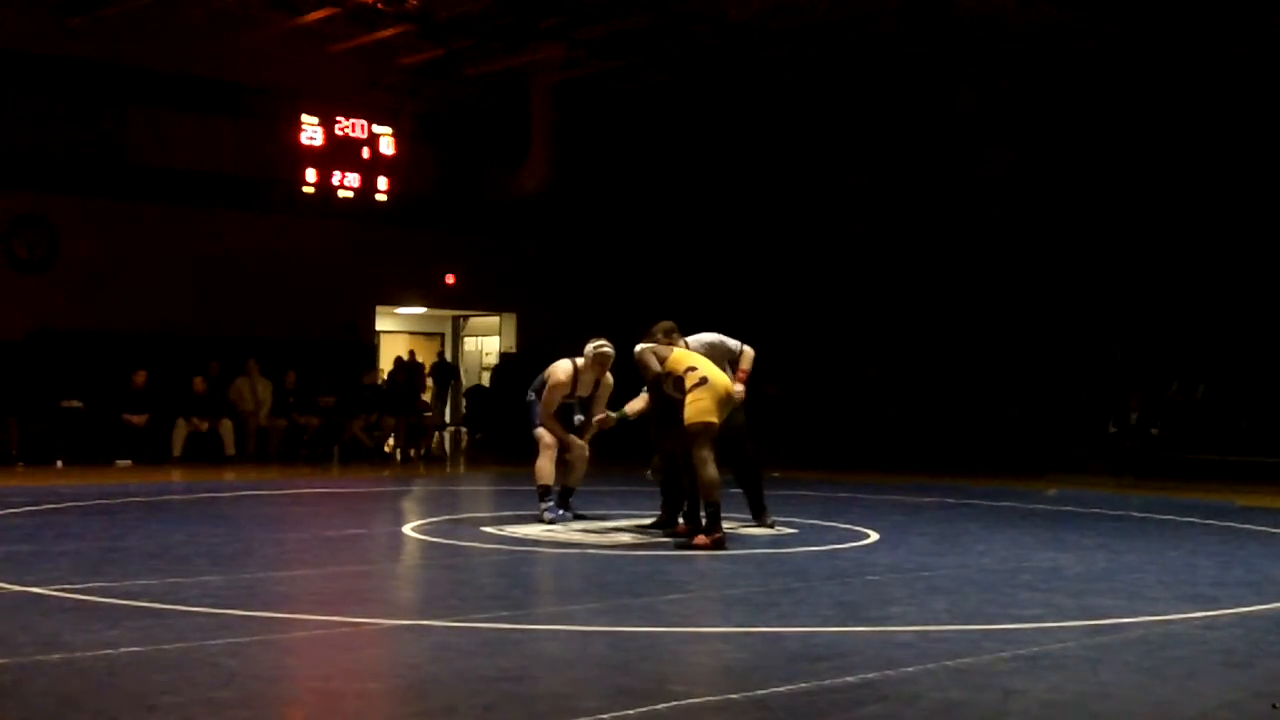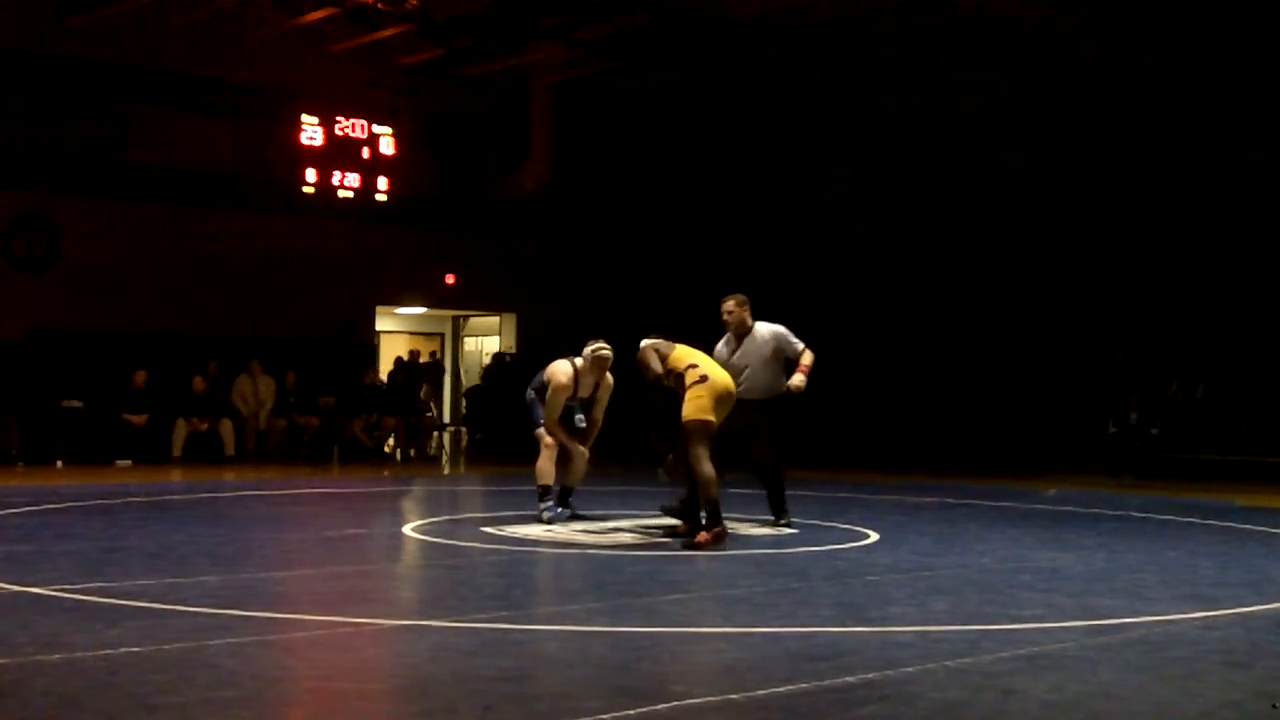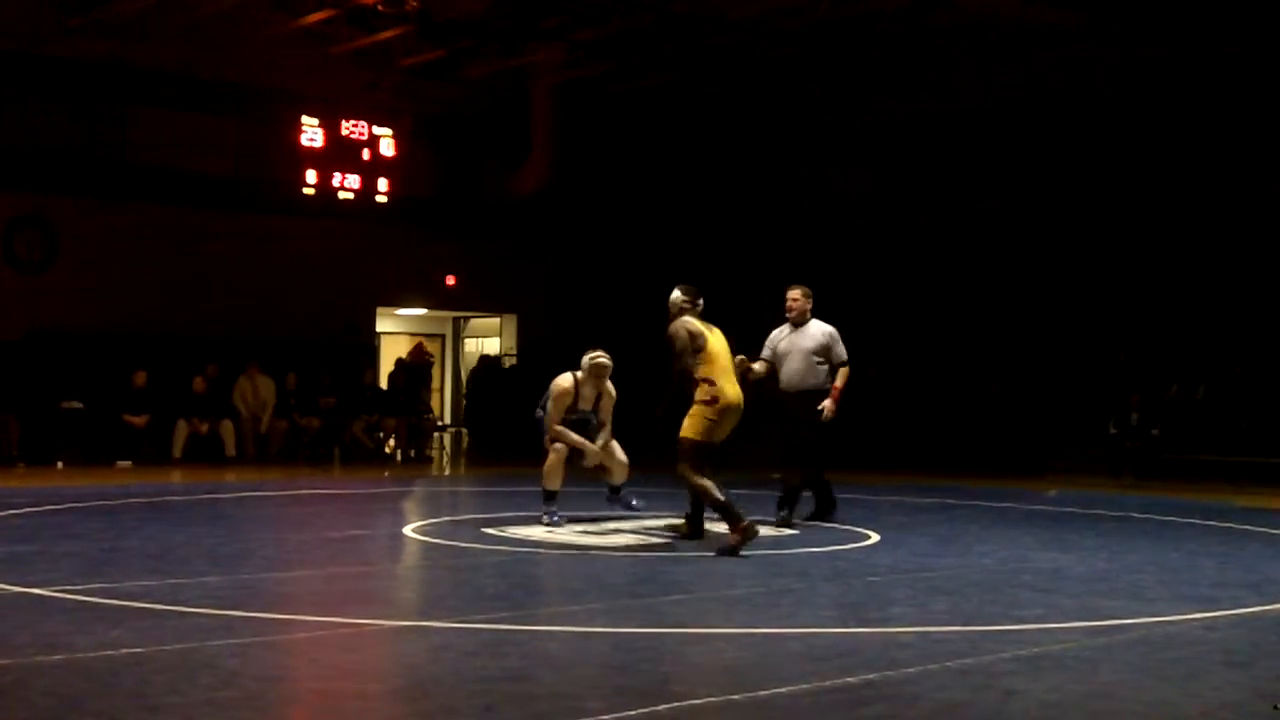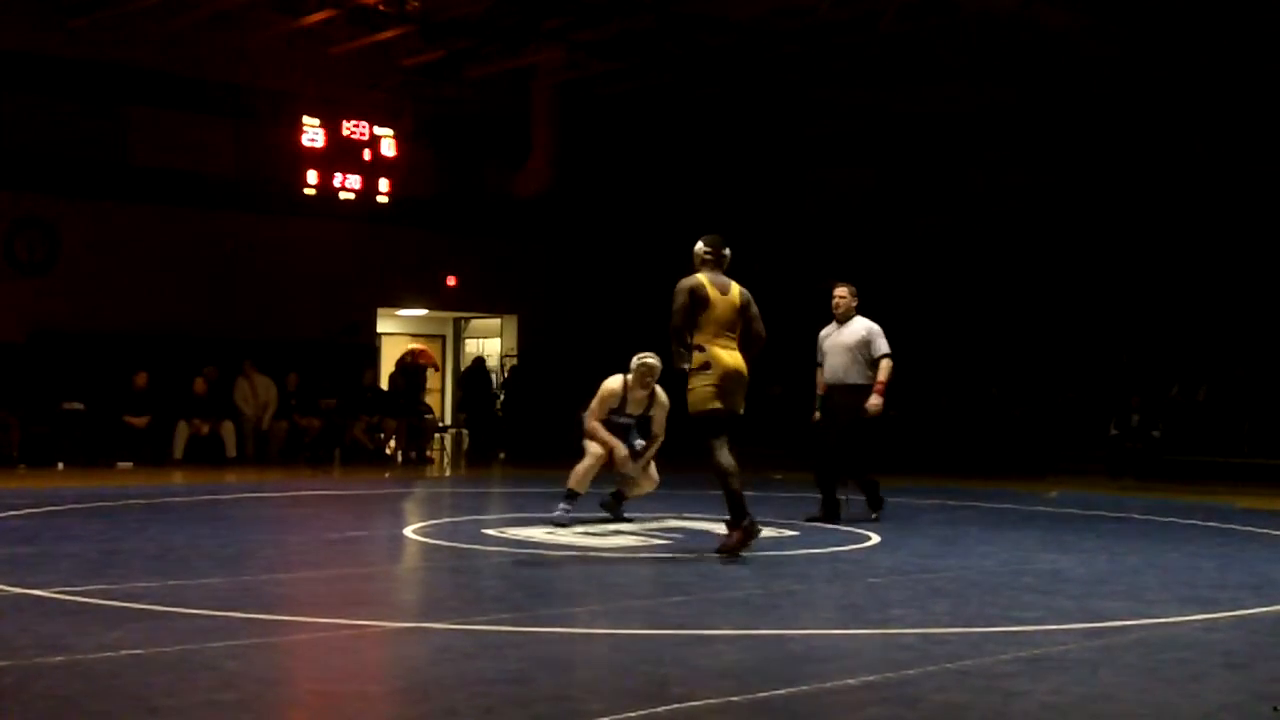
dt=0.4s
person 1, frame 1
left shoulder: (643, 353)
right shoulder: (671, 354)
left elbow: (656, 374)
left hip: (703, 384)
right hip: (723, 386)
left knee: (701, 455)
right knee: (691, 453)
left ankle: (714, 532)
right ankle: (693, 522)
person 1, frame 2
left shoulder: (646, 350)
right shoulder: (680, 352)
left elbow: (657, 376)
left hip: (705, 383)
right hip: (726, 383)
left knee: (698, 454)
right knee: (688, 452)
left ankle: (715, 526)
right ankle: (692, 522)
person 1, frame 3
left shoulder: (678, 326)
right shoulder: (714, 331)
left elbow: (685, 368)
left hip: (712, 398)
right hip: (734, 399)
left knee: (686, 469)
right knee: (698, 462)
left ankle: (738, 523)
right ankle: (694, 523)
person 1, frame 4
left shoulder: (688, 284)
right shoulder: (741, 292)
left elbow: (678, 328)
right elbow: (758, 336)
left wrist: (681, 359)
left hip: (706, 367)
right hip: (736, 368)
left knee: (716, 445)
right knee: (721, 445)
left ankle: (743, 519)
right ankle: (736, 522)
person 2, frame 1
left shoulder: (710, 342)
left elbow: (747, 352)
left wrist: (739, 381)
left knee: (745, 459)
right knee: (670, 459)
left ankle: (760, 512)
right ankle: (669, 515)
person 2, frame 2
left shoulder: (774, 333)
right shoulder: (722, 348)
left elbow: (806, 352)
left wrist: (801, 373)
left hip: (770, 406)
right hip: (737, 406)
left knee: (765, 460)
left ankle: (780, 511)
person 2, frame 3
left shoulder: (826, 331)
right shoulder: (778, 335)
left elbow: (842, 367)
right elbow: (762, 368)
left wrist: (833, 397)
right wrist: (747, 367)
left hip: (814, 401)
right hip: (789, 401)
left knee: (802, 456)
right knee: (810, 458)
left ankle: (785, 509)
right ankle: (825, 505)
person 2, frame 4
left shoulder: (868, 328)
right shoulder: (826, 333)
left elbow: (886, 361)
left wrist: (878, 393)
right wrist: (819, 405)
left hip: (857, 397)
right hip: (832, 397)
left knee: (853, 455)
right knee: (826, 455)
left ankle: (875, 501)
right ankle: (828, 508)
person 3, frame 1
left shoulder: (606, 381)
right shoulder: (563, 375)
left elbow: (595, 417)
right elbow: (545, 414)
left wrist: (580, 442)
right wrist: (571, 439)
left hip: (568, 404)
right hip: (540, 400)
left knee: (581, 454)
right knee: (549, 444)
left ankle: (563, 502)
right ankle: (547, 505)
person 3, frame 2
left shoulder: (607, 382)
right shoulder: (564, 379)
left elbow: (596, 419)
right elbow: (550, 420)
left wrist: (584, 446)
right wrist: (574, 446)
left hip: (569, 404)
right hip: (540, 398)
left knee: (582, 455)
right knee: (550, 444)
left ankle: (563, 502)
right ankle: (546, 505)
person 3, frame 3
left shoulder: (608, 391)
right shoulder: (564, 387)
left elbow: (605, 425)
right elbow: (552, 426)
left wrist: (595, 448)
right wrist: (585, 445)
left hip: (582, 419)
right hip: (553, 418)
left knee: (620, 462)
right knee: (559, 449)
left ankle: (615, 494)
right ankle: (549, 507)
person 3, frame 4
left shoulder: (660, 400)
right shoulder: (613, 387)
left elbow: (658, 436)
right elbow: (590, 422)
left wrist: (641, 462)
right wrist: (616, 445)
left hip: (626, 429)
right hip: (599, 428)
left knee: (650, 481)
right knee: (596, 455)
left ankle: (614, 501)
right ankle: (565, 505)
